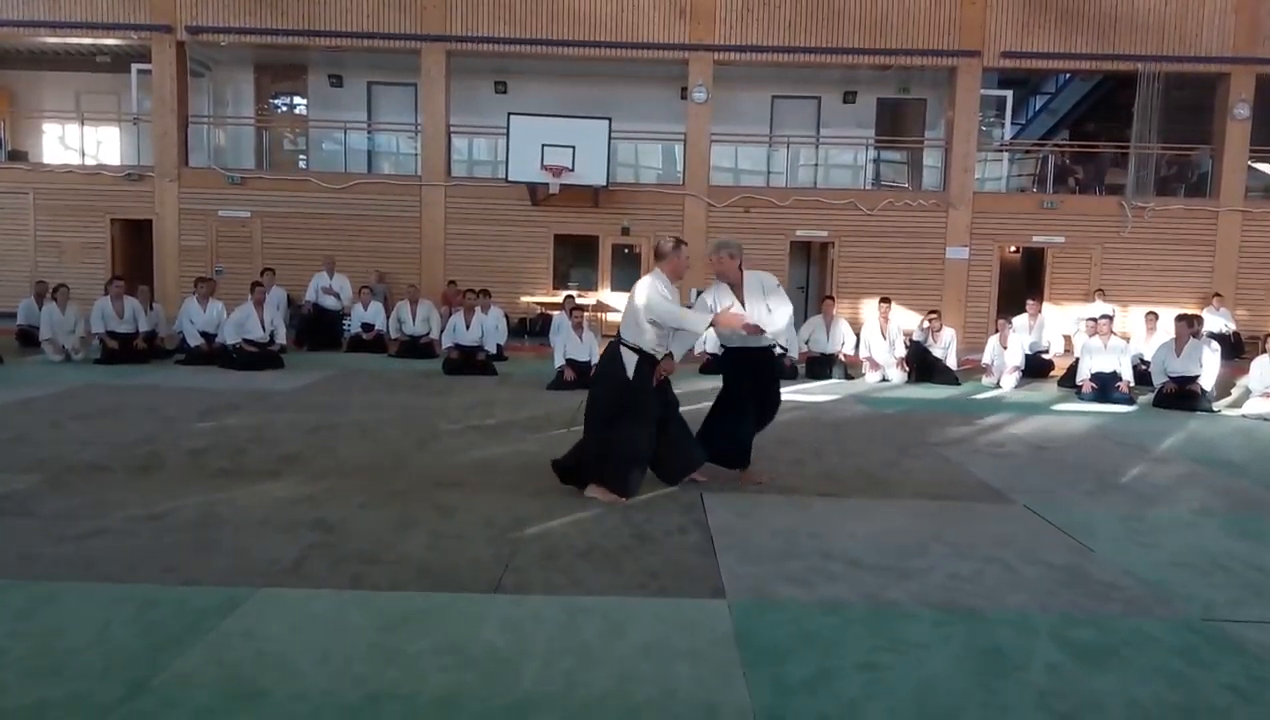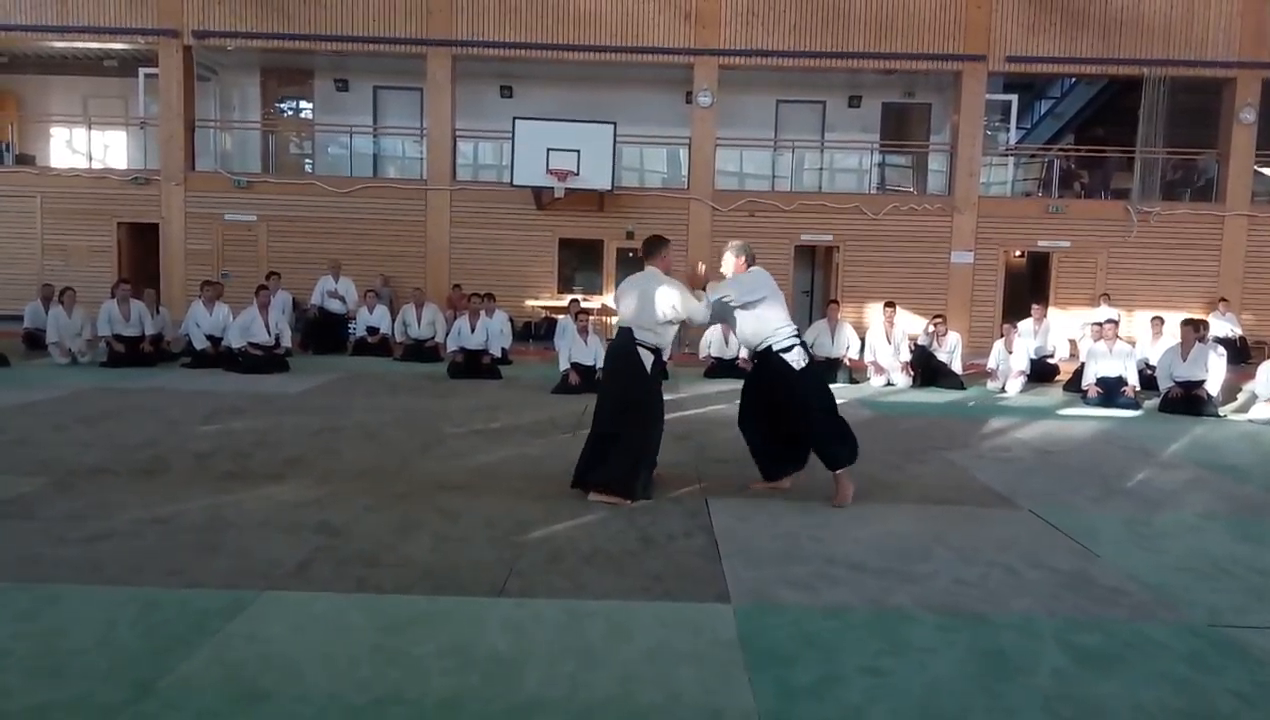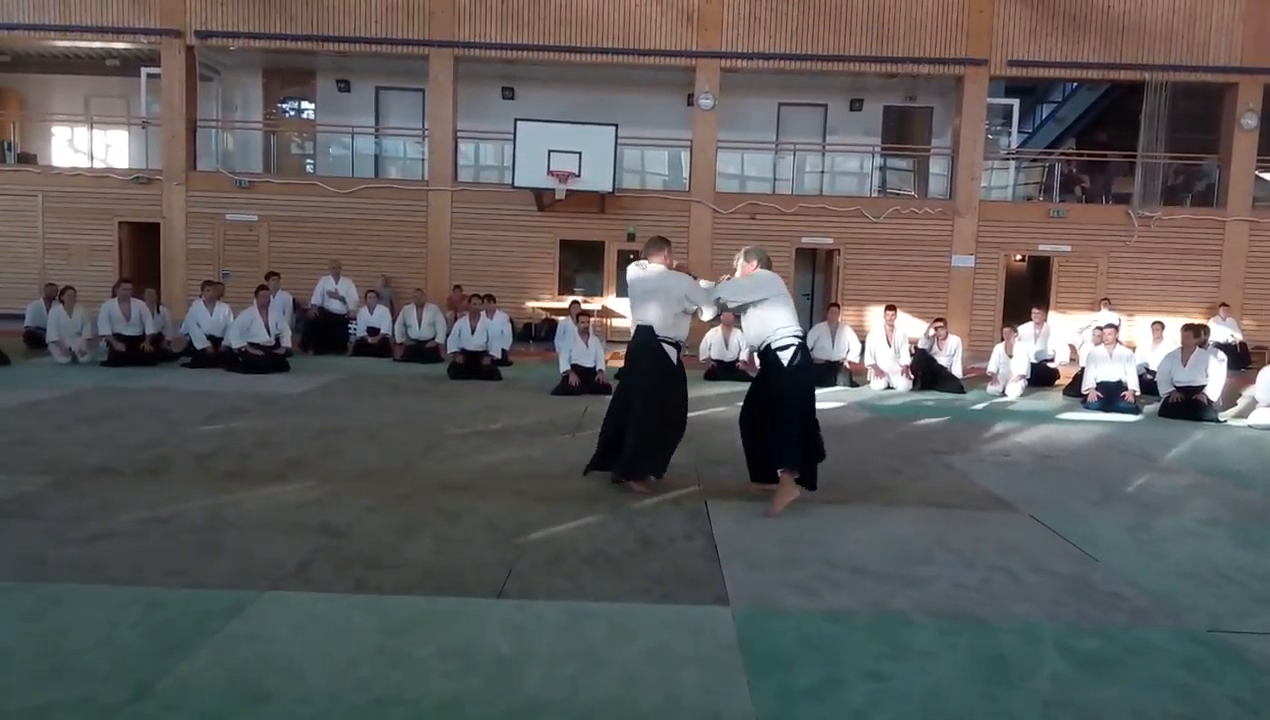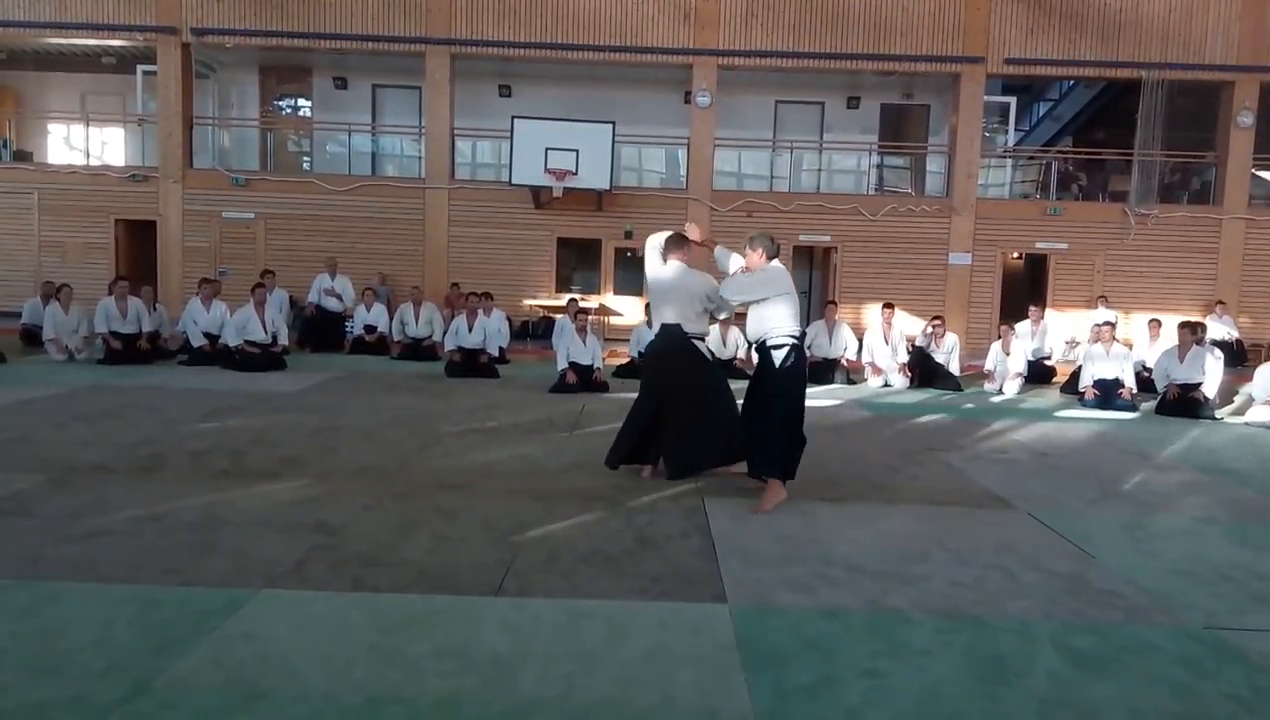
dt=0.3s
person 1, frame 1
left shoulder: (765, 281)
right shoulder: (712, 294)
left elbow: (784, 314)
right elbow: (694, 326)
left wrist: (751, 323)
right wrist: (672, 358)
left hip: (766, 355)
right hip: (735, 358)
left knee: (765, 406)
right knee: (741, 409)
right ankle: (741, 465)
person 1, frame 2
left shoulder: (757, 278)
right shoulder: (736, 291)
left elbow: (718, 294)
right elbow: (715, 312)
left hip: (787, 355)
right hip: (763, 360)
left knee: (810, 416)
right knee: (752, 419)
left ankle: (842, 476)
right ankle: (777, 475)
person 1, frame 3
left shoulder: (767, 280)
right shoulder: (760, 285)
left elbow: (727, 293)
right elbow: (726, 294)
left wrist: (732, 281)
left hip: (787, 356)
right hip: (775, 358)
left knee: (780, 416)
right knee: (754, 417)
left ankle: (788, 482)
right ankle: (773, 477)
person 1, frame 4
left shoulder: (774, 275)
right shoulder: (768, 276)
left elbow: (729, 291)
right elbow: (734, 264)
left wrist: (736, 277)
right wrist: (709, 243)
left hip: (782, 355)
right hip: (774, 354)
left knee: (770, 416)
right knee: (757, 414)
left ankle: (775, 484)
right ankle: (771, 476)
person 2, frame 1
left shoulder: (665, 287)
right shoulder: (652, 286)
left elbow: (676, 328)
right elbow: (675, 318)
left wrist: (669, 356)
right wrist: (716, 318)
left hip: (640, 360)
right hip: (626, 361)
left knee: (663, 413)
right knee: (628, 423)
left ankle: (680, 468)
right ankle: (600, 483)
person 2, frame 2
left shoulder: (628, 283)
right shoulder: (670, 288)
right elbow: (701, 316)
right wrist: (696, 289)
left hip: (622, 352)
right hip: (641, 358)
left knee: (639, 419)
right knee: (635, 422)
right ankle: (605, 486)
person 2, frame 3
left shoulder: (634, 275)
right shoulder: (682, 282)
right elbow: (709, 310)
left hip: (639, 347)
right hip: (663, 352)
left knee: (630, 408)
right knee: (665, 415)
left ankle: (623, 466)
right ankle: (635, 471)
person 2, frame 4
left shoulder: (654, 272)
right shoulder: (701, 280)
left elbow: (653, 242)
right elbow: (723, 309)
left wrist: (678, 237)
left hip: (660, 347)
right hip: (690, 349)
left knee: (652, 404)
right knee: (716, 405)
left ankle: (646, 461)
right ankle: (723, 461)
